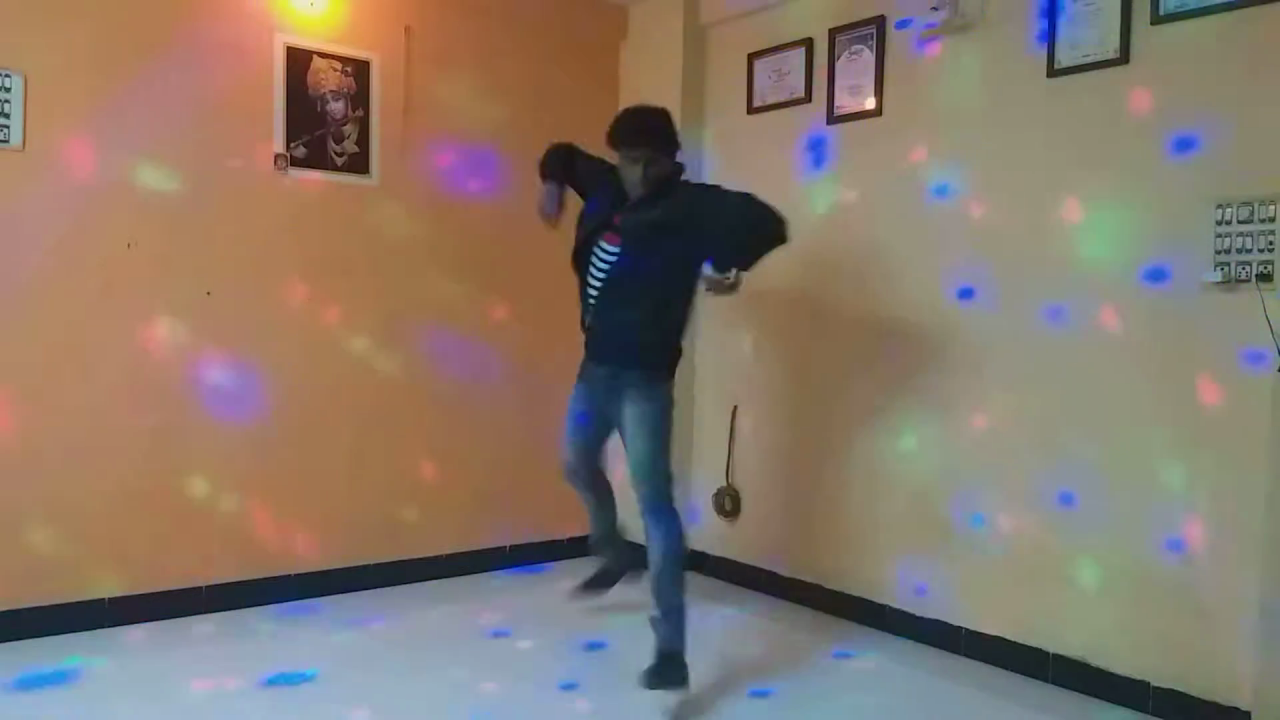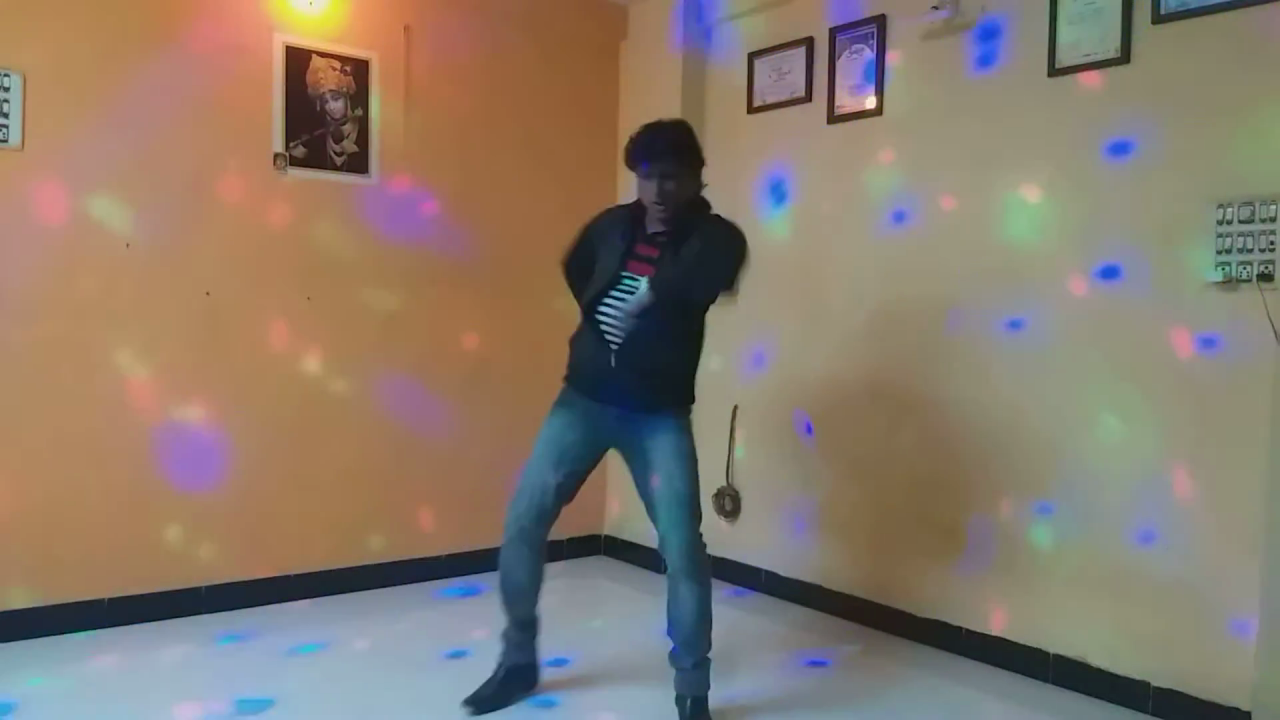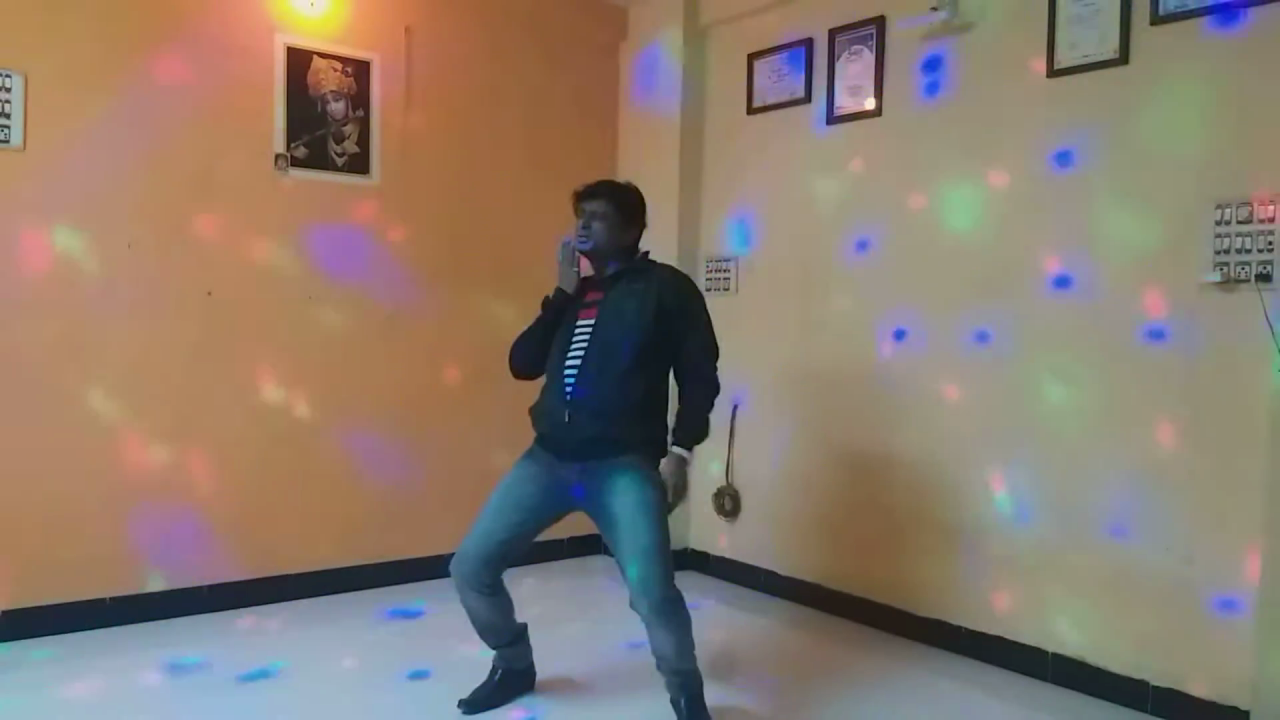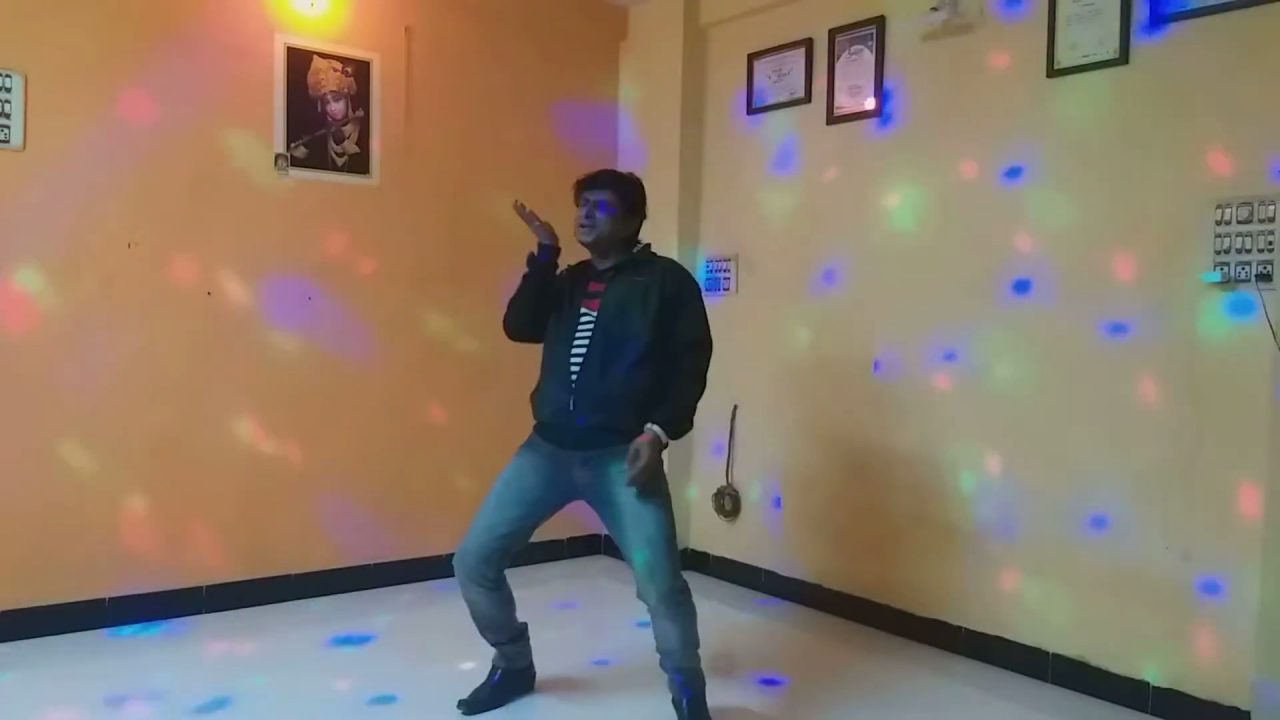
dt=0.5s
person 1, frame 1
left shoulder: (689, 205)
right shoulder: (607, 188)
left elbow: (766, 224)
right elbow: (563, 156)
left wrist: (724, 266)
right wrist: (551, 182)
left hip: (642, 375)
right hip: (595, 365)
left knee: (651, 494)
right knee: (579, 466)
left ankle: (670, 645)
right ankle: (616, 556)
person 1, frame 2
left shoulder: (715, 239)
right shoulder: (612, 226)
left elbow: (711, 280)
right elbow: (576, 267)
left wrist: (651, 295)
left hip: (658, 414)
right hip: (584, 401)
left knee: (683, 550)
right knee: (523, 524)
right ankle: (518, 661)
person 1, frame 3
left shoulder: (666, 289)
right shoulder: (574, 297)
left elbow: (700, 377)
right elbow: (522, 363)
left wrist: (678, 450)
right wrist: (563, 296)
left hip: (622, 466)
right hip: (548, 458)
left knee: (652, 593)
right knee: (470, 567)
right ankle: (514, 665)
person 1, frame 4
left shoulder: (666, 281)
right shoulder: (568, 282)
left elbow: (690, 368)
right elbow: (518, 326)
left wrist: (657, 432)
right wrist: (545, 253)
left hip: (622, 454)
right hip: (548, 448)
left knee: (660, 582)
right knee: (473, 561)
right ankle: (514, 665)
